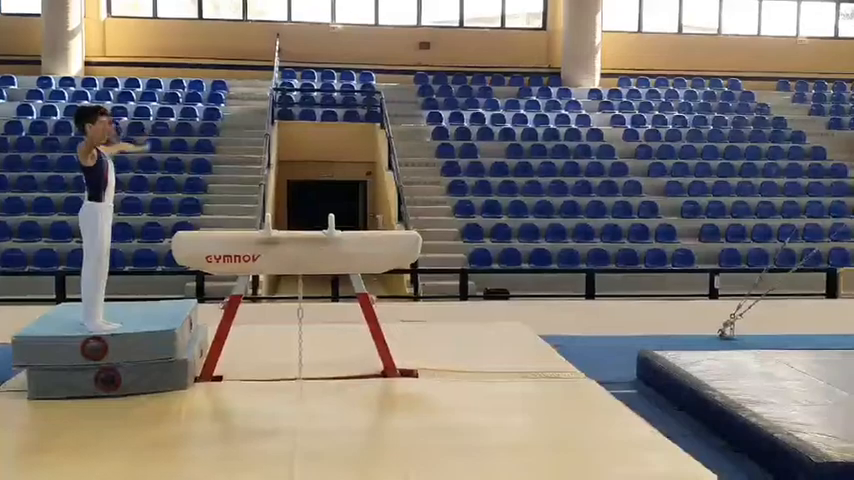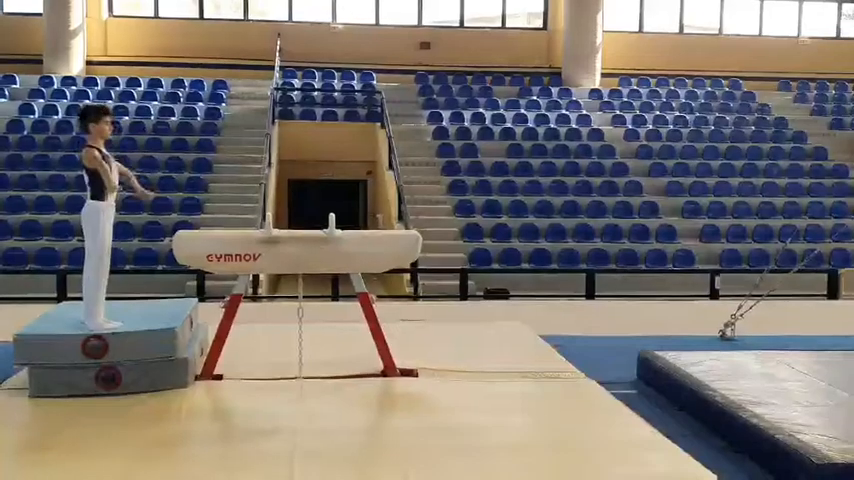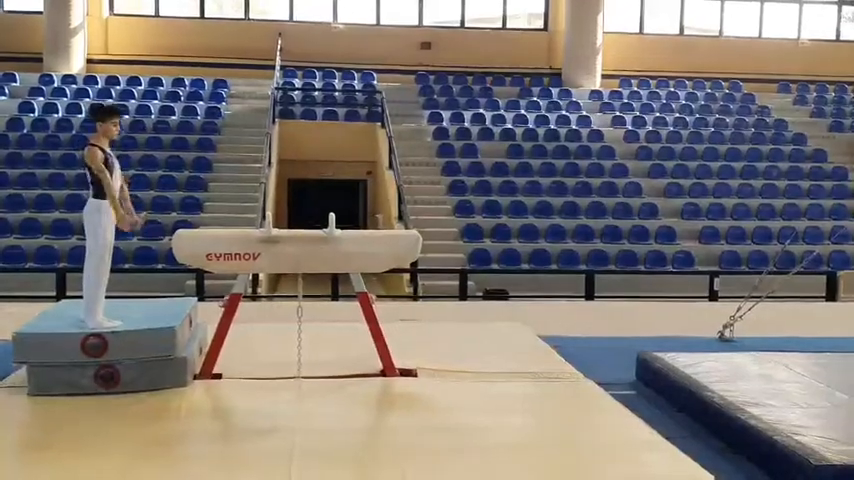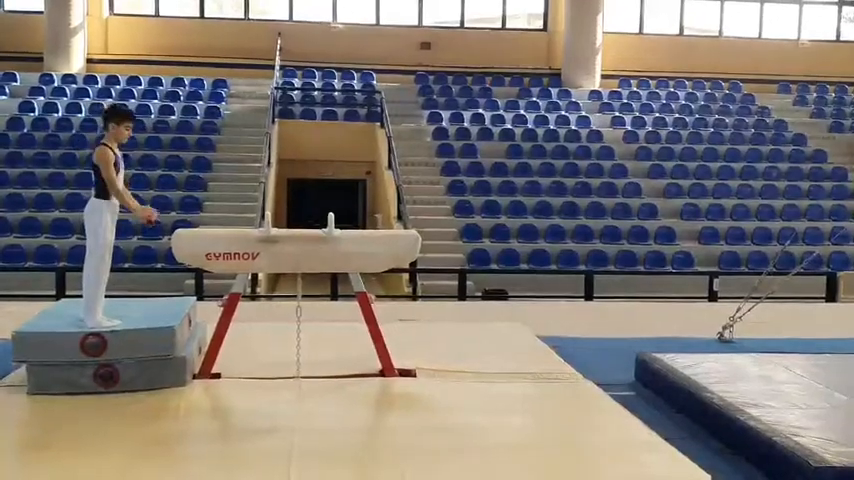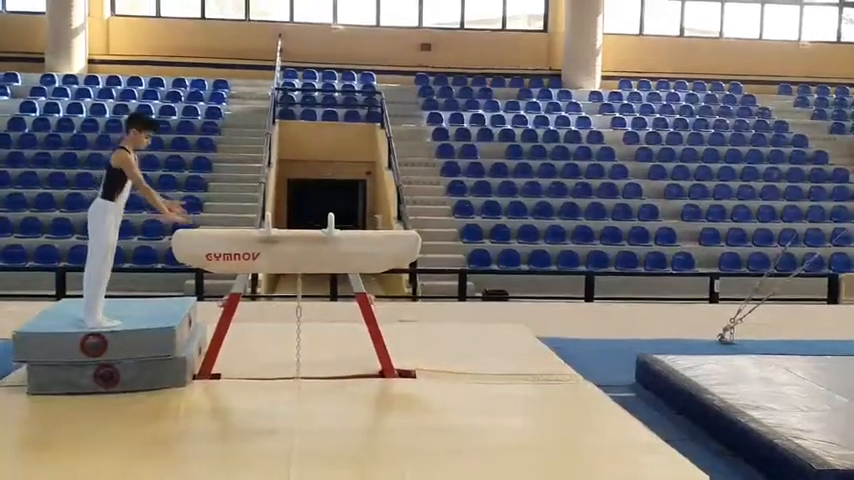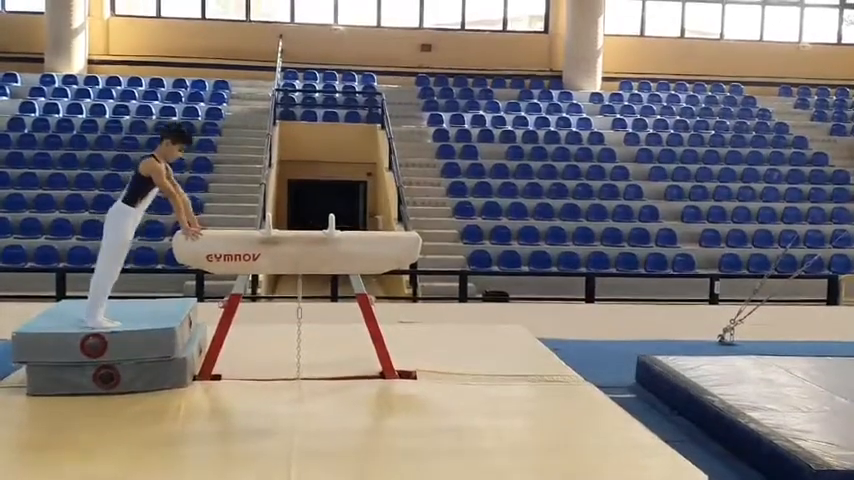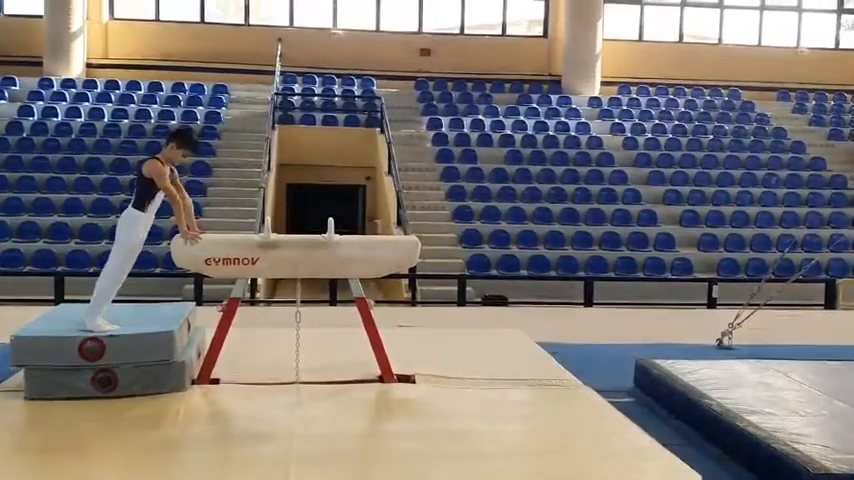
dt=0.3s
person 1, frame 1
left shoulder: (102, 150)
right shoulder: (86, 150)
left elbow: (120, 146)
right elbow: (92, 141)
left wrist: (138, 148)
right wrist: (104, 133)
left hip: (103, 211)
right hip: (95, 212)
left knee: (97, 264)
right knee: (95, 264)
left ankle: (92, 316)
right ankle: (93, 319)
person 1, frame 2
left shoulder: (102, 151)
right shoulder: (90, 152)
left elbow: (122, 170)
right elbow: (102, 167)
left wrist: (138, 188)
right wrist: (110, 182)
left hip: (104, 210)
right hip: (97, 210)
left knee: (98, 264)
right knee: (97, 264)
left ankle: (93, 315)
right ankle: (94, 318)
person 1, frame 3
left shoulder: (107, 151)
right shoulder: (93, 151)
left elbow: (120, 183)
right elbow: (105, 180)
left wrist: (130, 212)
right wrist: (118, 211)
left hip: (106, 210)
right hip: (99, 209)
left knee: (99, 263)
right knee: (97, 262)
left ankle: (93, 314)
right ankle: (93, 317)
person 1, frame 4
left shoulder: (115, 152)
right shoulder: (104, 151)
left elbow: (119, 187)
right elbow: (114, 187)
left wrist: (139, 209)
right wrist: (137, 211)
left hip: (108, 210)
right hip: (100, 210)
left knee: (100, 263)
right knee: (98, 262)
left ankle: (92, 313)
right ankle: (93, 316)
person 1, frame 5
left shoulder: (130, 155)
right shoulder: (123, 155)
left elbow: (141, 187)
right elbow: (143, 188)
left wrist: (167, 203)
right wrist: (166, 213)
left hip: (112, 212)
right hip: (105, 211)
left knee: (102, 264)
right knee: (99, 263)
left ankle: (93, 313)
right ankle: (93, 316)
person 1, frame 6
left shoulder: (164, 167)
right shoulder: (152, 164)
left elbow: (181, 195)
right elbow: (173, 197)
left wrist: (194, 223)
right wrist: (184, 227)
left hip: (129, 218)
right hip: (123, 216)
left knee: (112, 266)
right knee: (109, 265)
left ankle: (95, 313)
right ankle: (93, 316)
person 1, frame 7
left shoulder: (170, 170)
right shoulder: (155, 166)
left elbow: (185, 198)
right elbow: (175, 200)
left wrist: (193, 228)
right wrist: (183, 230)
left hip: (140, 222)
right hip: (135, 221)
left knee: (119, 269)
right knee: (117, 268)
left ankle: (96, 315)
right ankle: (92, 317)
